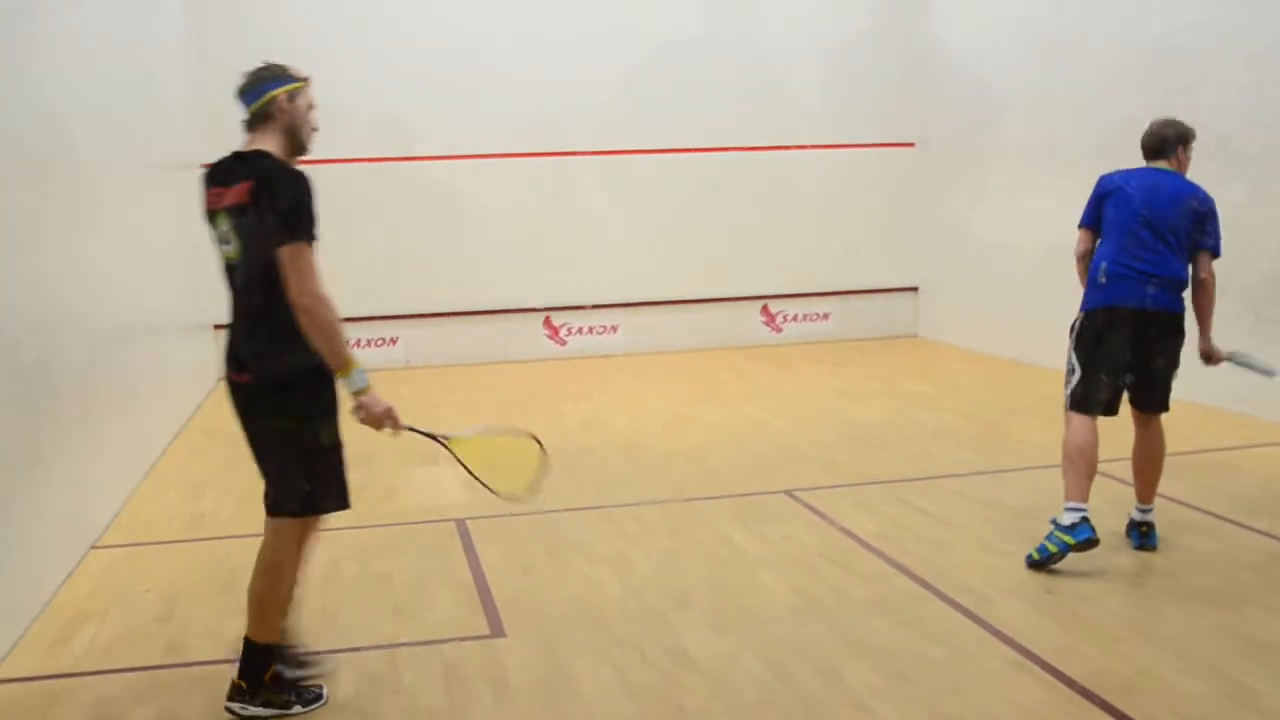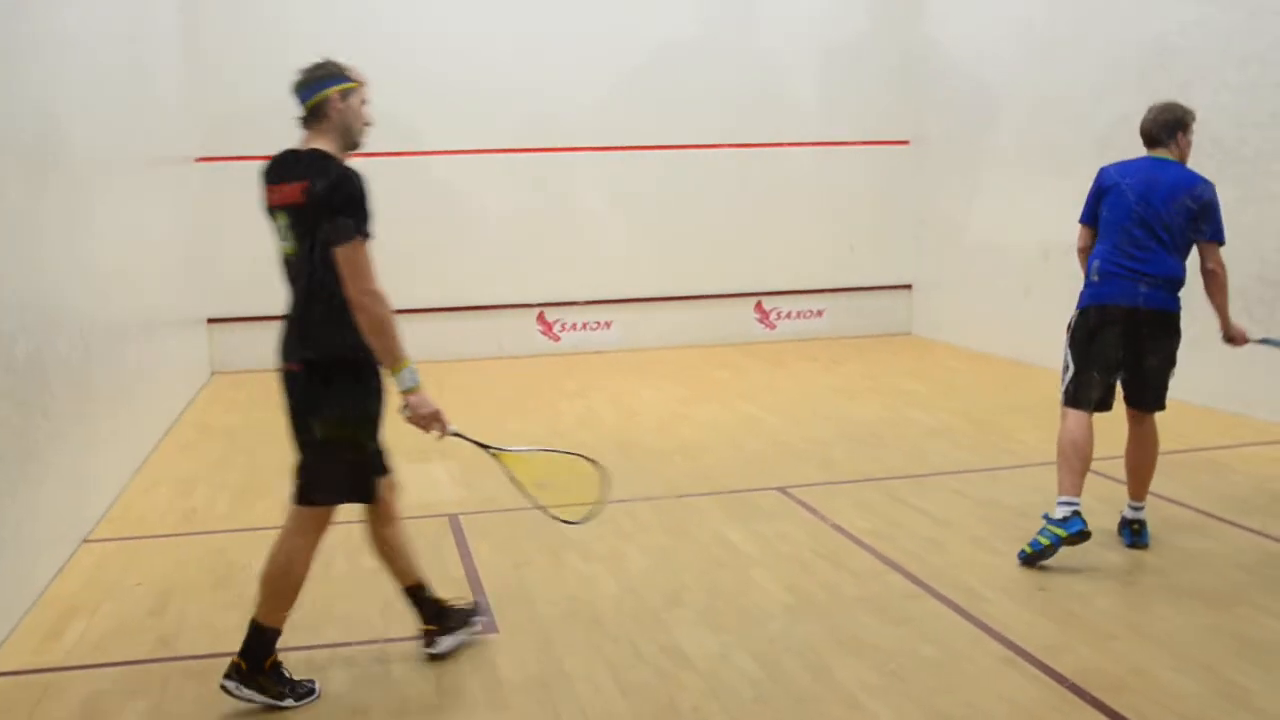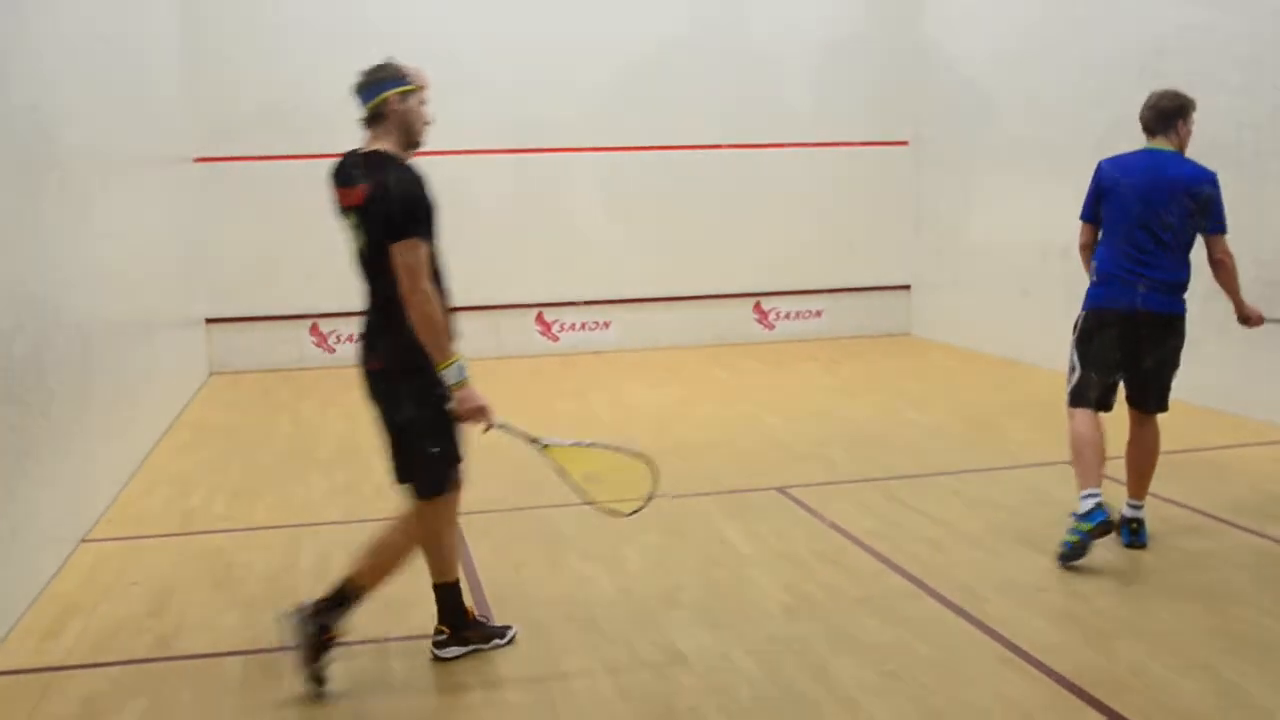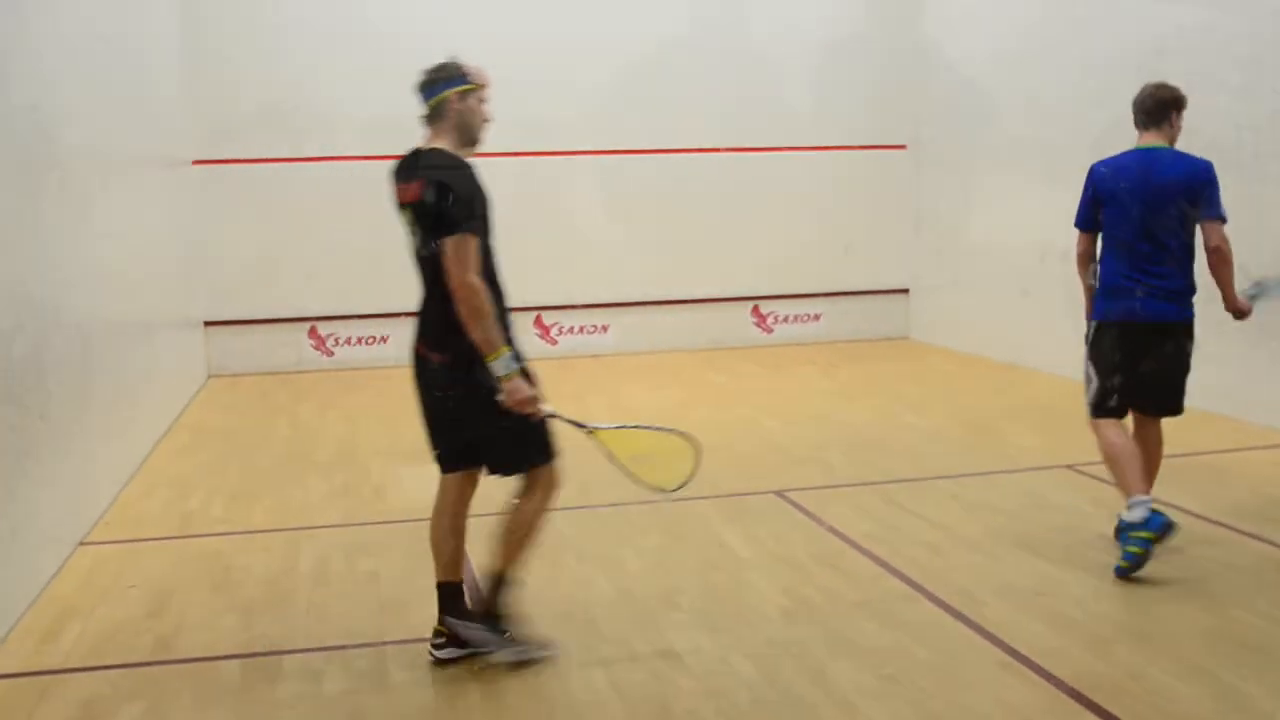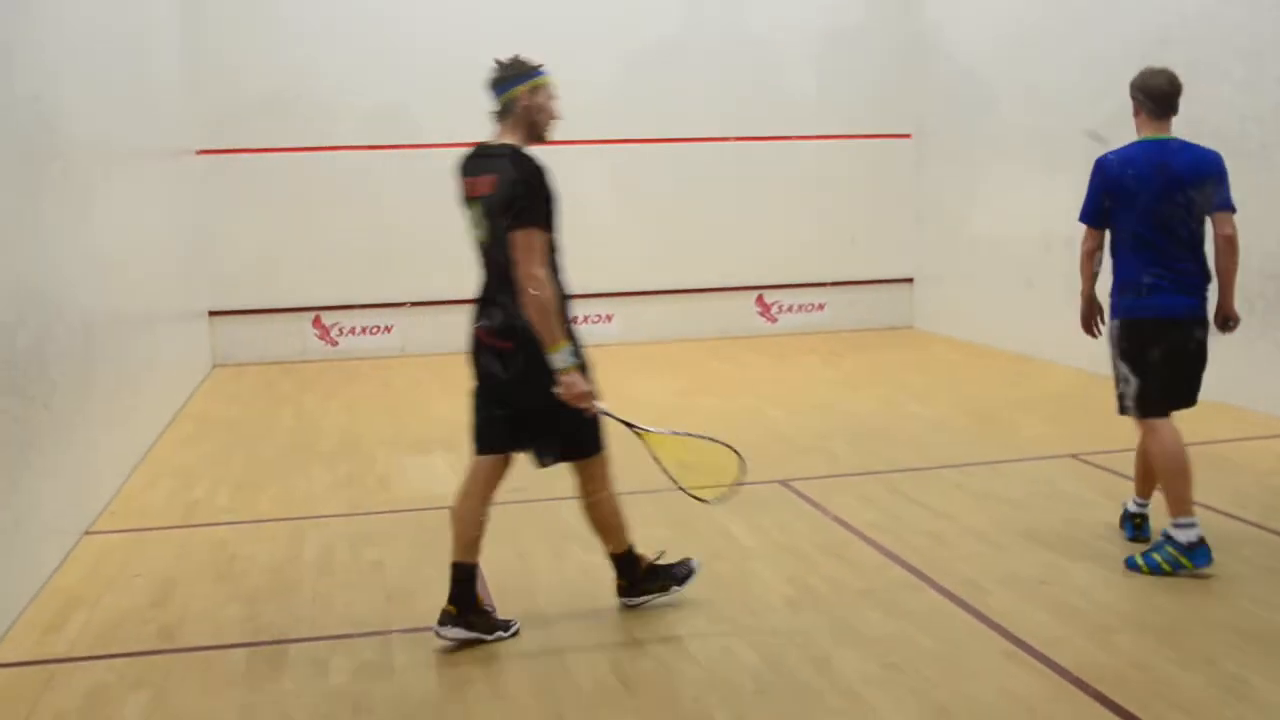
dt=0.2s
person 1, frame 1
left shoulder: (220, 177)
right shoulder: (284, 181)
right elbow: (306, 297)
left wrist: (288, 177)
right wrist: (359, 384)
left hip: (249, 370)
right hip: (288, 377)
left knee: (293, 514)
right knee: (293, 523)
left ankle: (276, 644)
person 1, frame 2
left shoulder: (279, 172)
right shoulder: (339, 182)
right elbow: (363, 295)
left wrist: (343, 87)
right wrist: (409, 383)
left hip: (309, 362)
right hip: (336, 369)
left knee: (381, 494)
right knee: (311, 517)
left ankle: (435, 618)
right ankle: (253, 663)
person 1, frame 3
left shoulder: (351, 171)
right shoulder: (399, 181)
right elbow: (417, 291)
left wrist: (403, 86)
right wrist: (458, 377)
left hip: (388, 358)
right hip: (410, 365)
left knee: (442, 493)
right knee: (430, 508)
left ankle: (455, 623)
right ankle: (325, 614)
person 1, frame 4
left shoulder: (411, 170)
right shoulder: (453, 177)
right elbow: (466, 283)
left wrist: (466, 84)
right wrist: (505, 370)
left hip: (434, 355)
right hip: (471, 358)
left knee: (457, 484)
right knee: (541, 476)
left ankle: (454, 624)
right ankle: (486, 611)
person 1, frame 5
left shoulder: (475, 164)
right shoulder: (523, 173)
right elbow: (533, 277)
left wrist: (521, 80)
right wrist: (564, 363)
left hip: (491, 341)
right hip: (531, 345)
left knee: (486, 468)
right knee: (591, 467)
left ankle: (462, 606)
right ankle: (633, 575)
person 2, frame 1
left shoulder: (1110, 183)
right shoulder: (1199, 200)
left elbow: (1083, 251)
right elbow: (1203, 276)
right wrist: (1206, 338)
left hip: (1107, 304)
right hip: (1164, 312)
left knee: (1081, 411)
right knee: (1148, 416)
left ankle: (1074, 519)
right ankle: (1143, 521)
person 2, frame 2
left shoulder: (1110, 175)
right shoulder: (1199, 189)
left elbow: (1084, 245)
right elbow: (1211, 266)
right wrist: (1226, 323)
left hip: (1103, 302)
right hip: (1160, 311)
left knee: (1077, 408)
right knee: (1142, 414)
left ankle: (1067, 513)
right ankle: (1135, 518)
person 2, frame 3
left shoulder: (1108, 170)
right shoulder: (1200, 180)
left elbow: (1086, 242)
right elbow: (1218, 255)
right wrist: (1240, 305)
left hip: (1106, 304)
right hip: (1164, 311)
left knee: (1084, 407)
right knee: (1144, 414)
left ankle: (1091, 507)
right ankle: (1133, 517)
person 2, frame 4
left shoulder: (1102, 173)
right shoulder: (1197, 172)
left elbow: (1084, 251)
right elbow: (1216, 244)
left wrist: (1094, 297)
right wrist: (1231, 300)
left hip: (1115, 312)
right hip: (1172, 316)
left knee: (1106, 416)
right knee: (1148, 417)
left ankle: (1142, 513)
right ankle: (1137, 518)
person 2, frame 5
left shoulder: (1110, 166)
right shoulder: (1207, 163)
left elbow: (1092, 246)
right elbow: (1225, 235)
left wrist: (1087, 297)
right wrist: (1226, 301)
left hip: (1135, 309)
right hip: (1187, 309)
left knee: (1153, 418)
right knee: (1160, 412)
left ankle: (1186, 536)
right ankle: (1139, 511)
